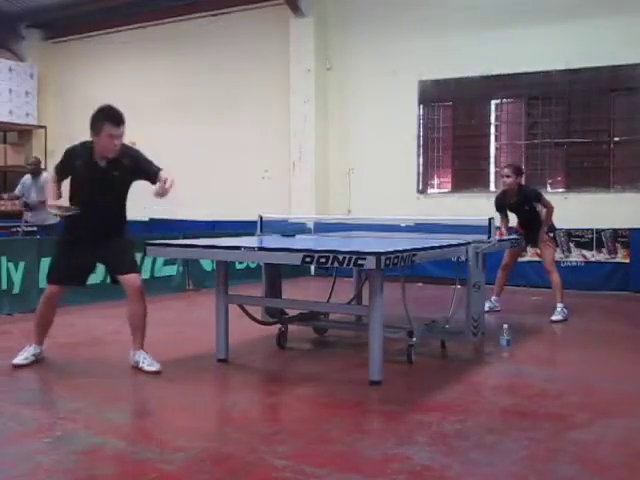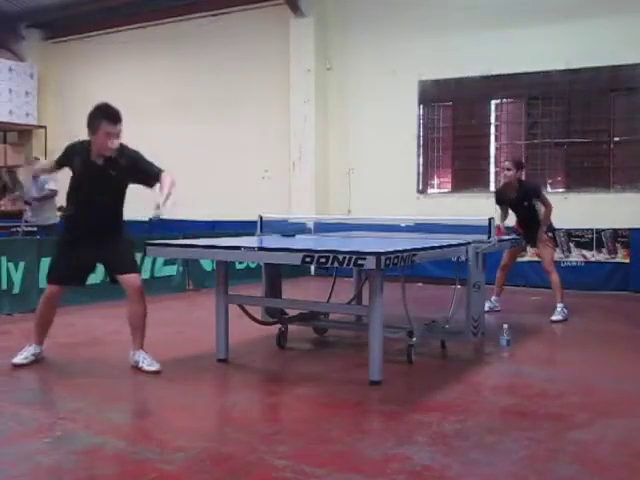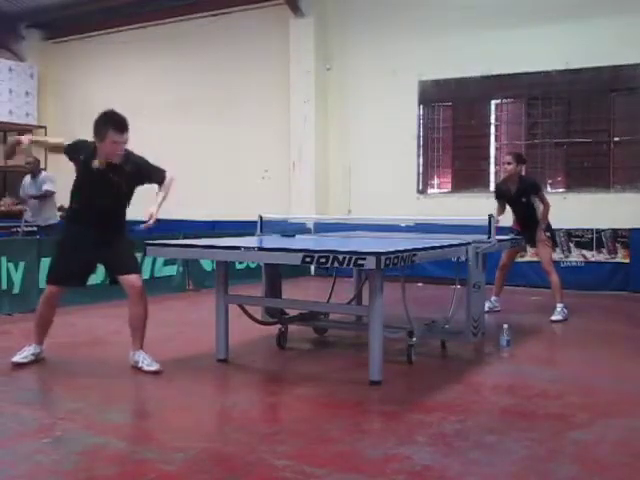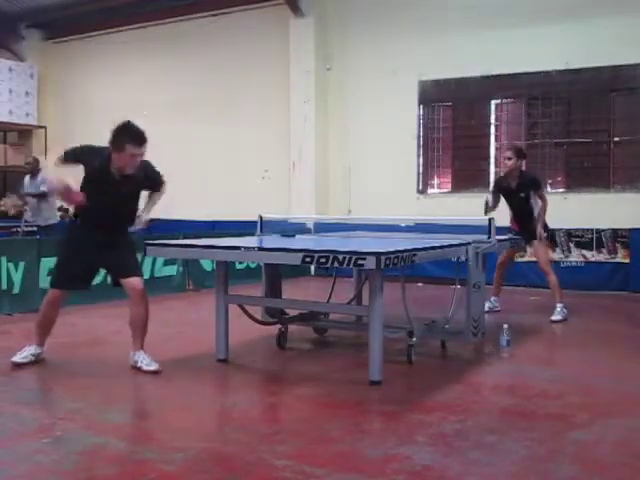
dt=0.1s
person 1, frame 1
left shoulder: (130, 158)
right shoulder: (75, 154)
left elbow: (163, 176)
right elbow: (56, 177)
left wrist: (164, 186)
right wrist: (52, 197)
left hip: (113, 236)
right hip: (75, 236)
left knee: (135, 287)
right knee: (52, 292)
left ankle: (138, 352)
right ankle: (36, 346)
person 1, frame 2
left shoulder: (128, 158)
right shoulder: (75, 151)
left elbow: (165, 178)
right elbow: (55, 166)
left wrist: (162, 199)
right wrist: (31, 171)
left hip: (112, 236)
right hip: (75, 236)
left knee: (135, 287)
right knee: (52, 292)
left ankle: (138, 352)
right ankle: (36, 346)
person 1, frame 3
left shoulder: (134, 163)
right shoulder: (82, 150)
left elbow: (167, 178)
right elbow: (63, 146)
left wrist: (156, 206)
right wrist: (32, 140)
left hip: (113, 236)
right hip: (77, 235)
left knee: (136, 286)
right knee: (52, 291)
left ankle: (138, 352)
right ankle: (36, 346)
person 1, frame 4
left shoulder: (144, 171)
right shoulder: (91, 156)
left elbow: (160, 187)
right elbow: (59, 160)
left wrist: (145, 212)
right wrist: (62, 188)
left hip: (117, 240)
right hip: (81, 237)
left knee: (137, 289)
right knee: (55, 295)
left ankle: (138, 353)
right ankle: (37, 347)
person 2, frame 1
left shoulder: (529, 192)
right shoulder: (500, 199)
left elbow: (549, 208)
right elbow: (504, 219)
left wrist: (543, 231)
right wrist: (503, 229)
left hip: (542, 228)
right hip: (523, 229)
left knee: (549, 267)
right knee: (505, 265)
left ankle: (561, 308)
right ankle: (494, 301)
person 2, frame 2
left shoulder: (529, 188)
right shoulder: (500, 193)
left elbow: (548, 206)
left wrist: (542, 230)
right wrist: (501, 223)
left hip: (541, 228)
right hip: (521, 229)
left knee: (548, 267)
right knee: (504, 265)
left ankle: (561, 308)
right ankle: (494, 301)
person 2, frame 3
left shoulder: (529, 183)
right shoulder: (500, 187)
left elbow: (546, 204)
right elbow: (501, 208)
left wrist: (541, 229)
right wrist: (496, 216)
left hip: (539, 228)
right hip: (520, 228)
left knee: (547, 267)
right knee: (503, 264)
left ankle: (561, 307)
right ankle: (494, 301)
person 2, frame 4
left shoulder: (529, 179)
right shoulder: (500, 182)
left elbow: (544, 201)
right elbow: (493, 206)
left wrist: (540, 224)
right wrist: (489, 207)
left hip: (535, 226)
right hip: (516, 227)
left knee: (545, 266)
right knee: (501, 263)
left ankle: (560, 307)
right ankle: (494, 301)
